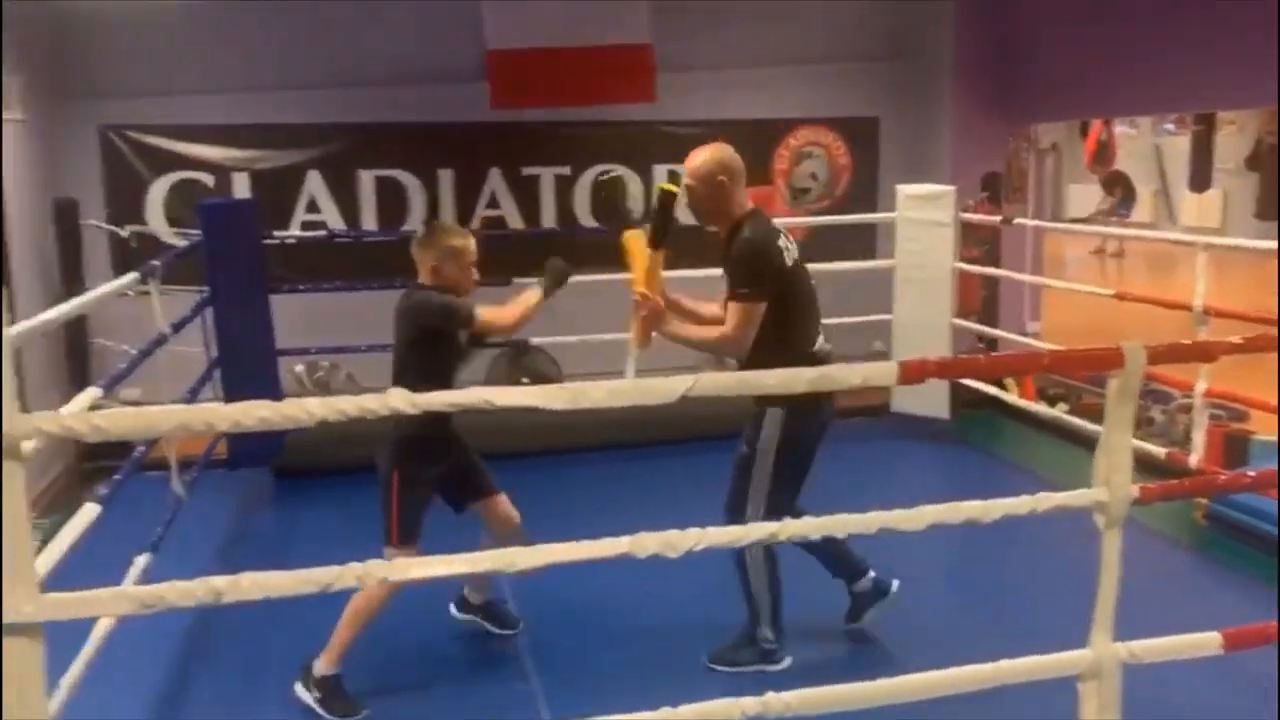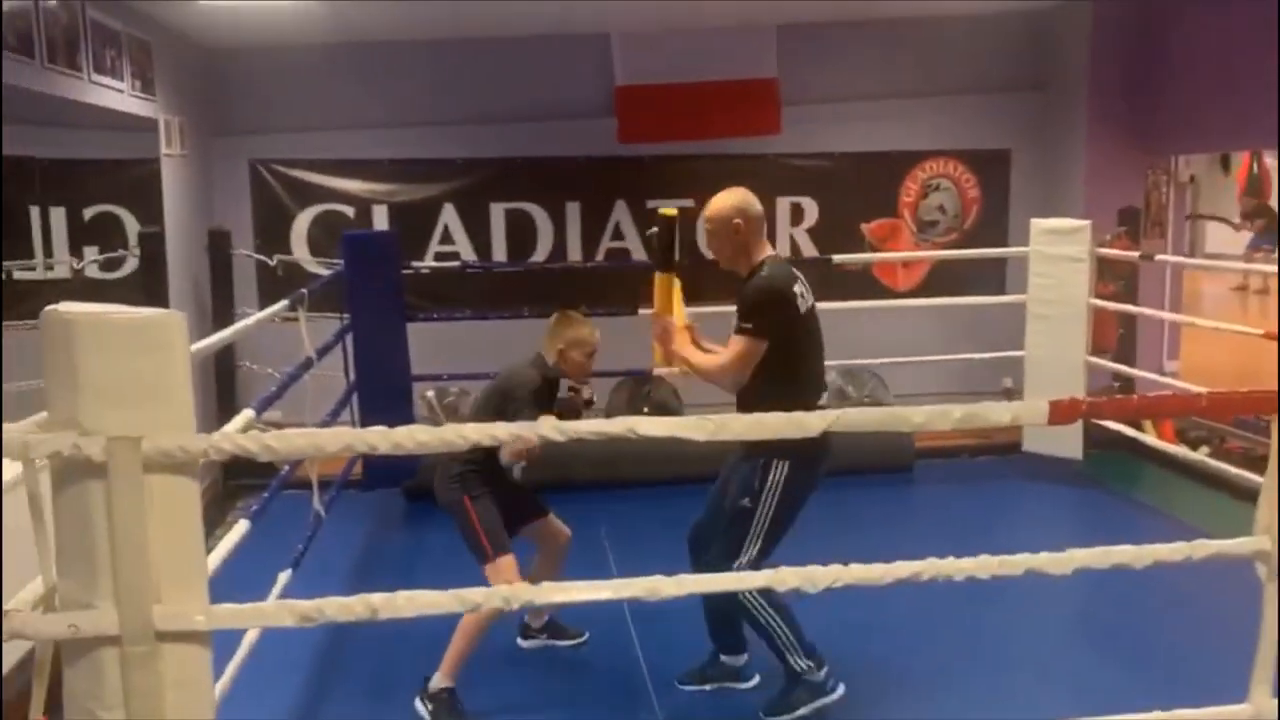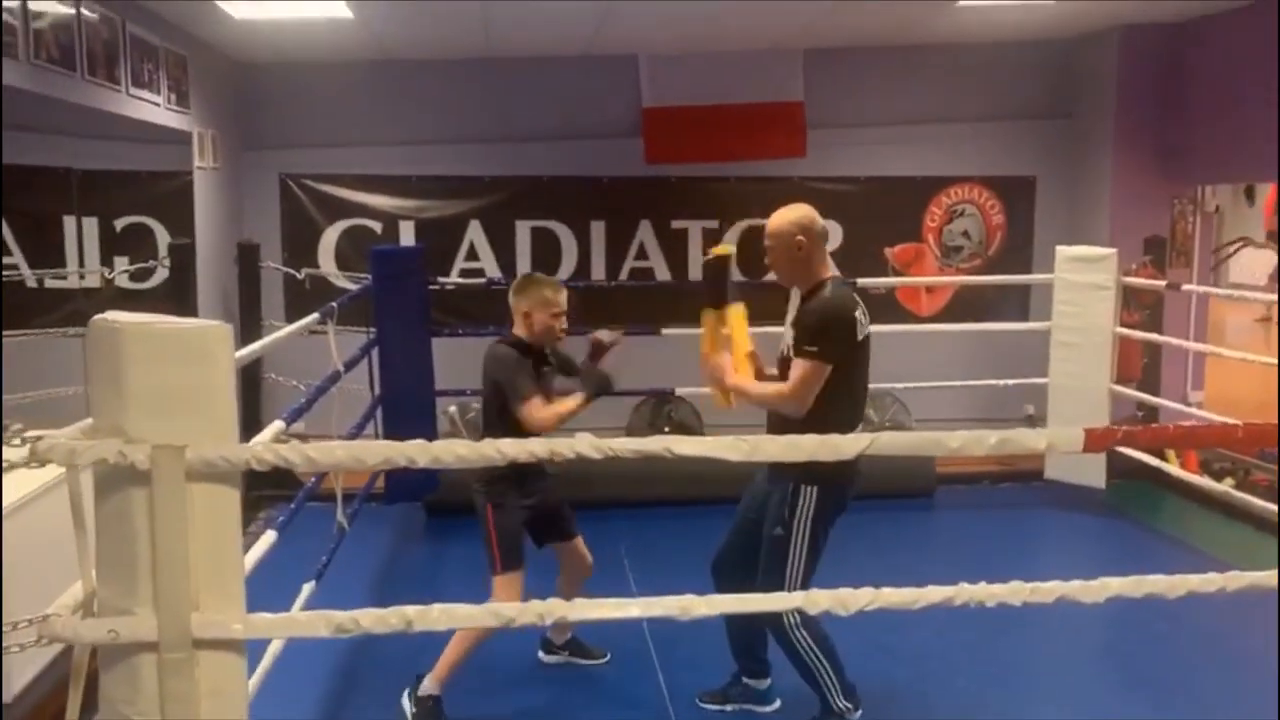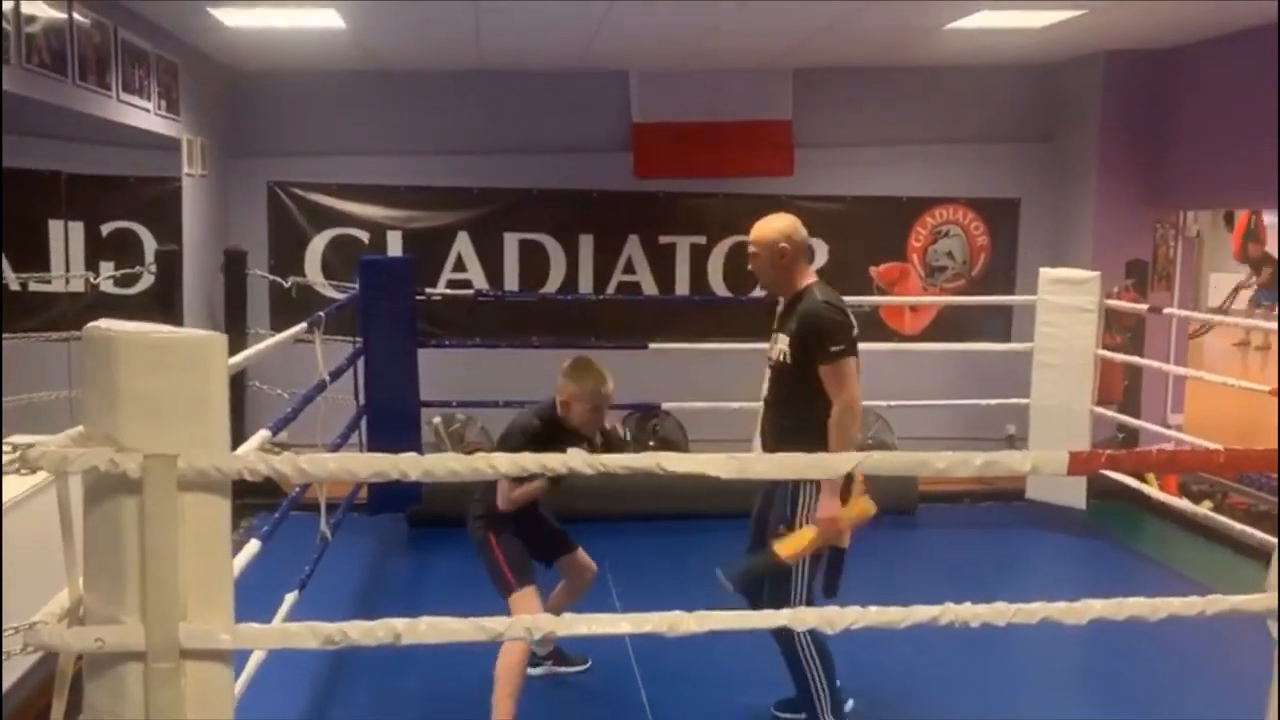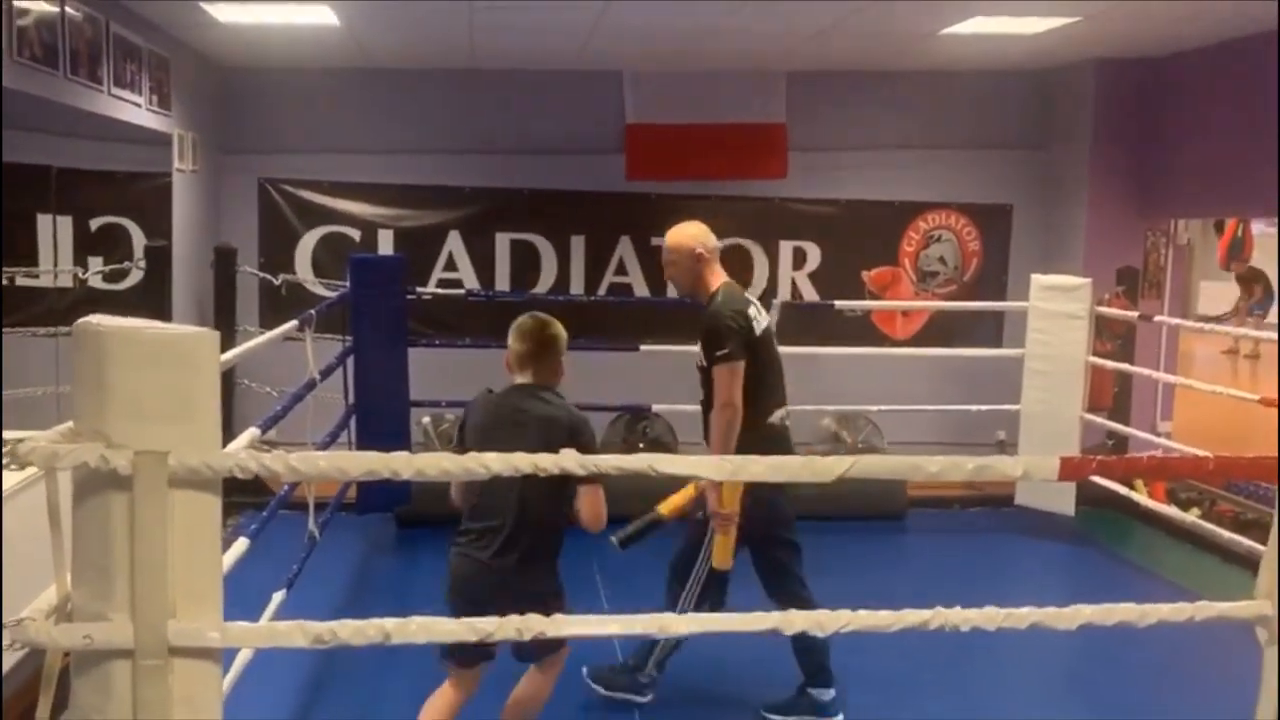
dt=0.5s
person 1, frame 1
left shoulder: (750, 245)
right shoulder: (753, 237)
left elbow: (737, 342)
right elbow: (727, 316)
left wrist: (667, 326)
right wrist: (672, 306)
left hip: (789, 399)
right hip: (799, 392)
left knee: (748, 516)
right knee: (773, 506)
left ankle: (765, 642)
right ankle: (862, 580)
person 1, frame 2
left shoulder: (770, 288)
right shoulder: (760, 283)
left elbow: (731, 374)
left wrist: (681, 346)
right wrist: (696, 348)
left hip: (788, 451)
right hip: (765, 445)
left knee: (736, 568)
right knee: (705, 542)
left ankle: (811, 676)
right ankle: (732, 660)
person 1, frame 3
left shoulder: (829, 309)
right shoulder: (814, 302)
left elbow: (794, 400)
left wrist: (731, 380)
right wrist: (748, 374)
left hip: (814, 477)
right hip: (786, 470)
left knee: (782, 603)
right knee: (730, 567)
person 1, frame 4
left shoulder: (822, 315)
right shoulder: (791, 309)
left elbow: (847, 406)
left wrist: (830, 492)
left hip: (808, 482)
right hip: (784, 477)
left knee: (789, 606)
right knee: (763, 591)
person 1, frame 5
left shoulder: (720, 317)
right shoulder: (742, 302)
left elbow: (729, 407)
left wrist: (716, 488)
right hip: (770, 457)
left knee: (694, 578)
right knee: (785, 579)
left ankle: (641, 676)
person 2, frame 1
left shoulder: (440, 303)
right shoulder: (425, 308)
right elbow: (504, 321)
right wrist: (547, 283)
left hip: (442, 439)
right hip: (409, 452)
left knee: (509, 525)
left ankle: (474, 599)
right ankle: (319, 672)
person 2, frame 2
left shoulder: (539, 376)
right shoulder: (528, 383)
left elbow: (525, 436)
right elbow: (510, 456)
left hip: (491, 474)
right hip: (466, 482)
left knee: (558, 538)
right knee: (507, 585)
left ankle: (535, 624)
person 2, frame 3
left shoulder: (542, 349)
right shoulder: (503, 359)
left elbow: (573, 380)
right elbow: (543, 422)
left wrist: (596, 354)
right wrist: (588, 390)
left hip: (534, 480)
right hip: (500, 489)
left knee: (579, 563)
right knee: (506, 603)
left ankle: (558, 639)
person 2, frame 4
left shoulder: (573, 420)
right shoulder: (527, 430)
right elbow: (505, 501)
left wrist: (596, 442)
right wrist: (554, 474)
left hip: (526, 511)
right hip: (496, 521)
left knee: (583, 572)
right knee: (528, 621)
left ankle: (542, 652)
person 2, frame 5
left shoulder: (477, 411)
right shoulder: (572, 426)
left elbow: (458, 495)
right elbow: (593, 519)
right wrist: (560, 493)
left hip: (468, 571)
right hip: (531, 581)
left knee: (459, 682)
right knee: (550, 660)
